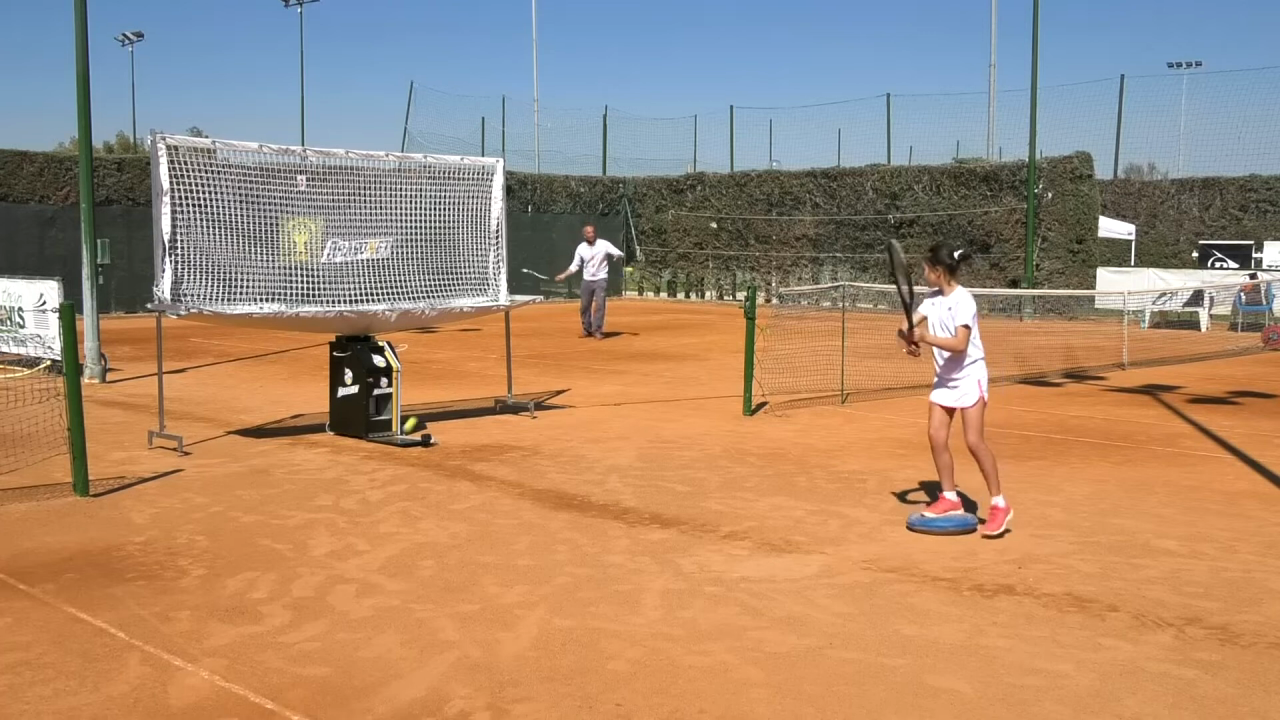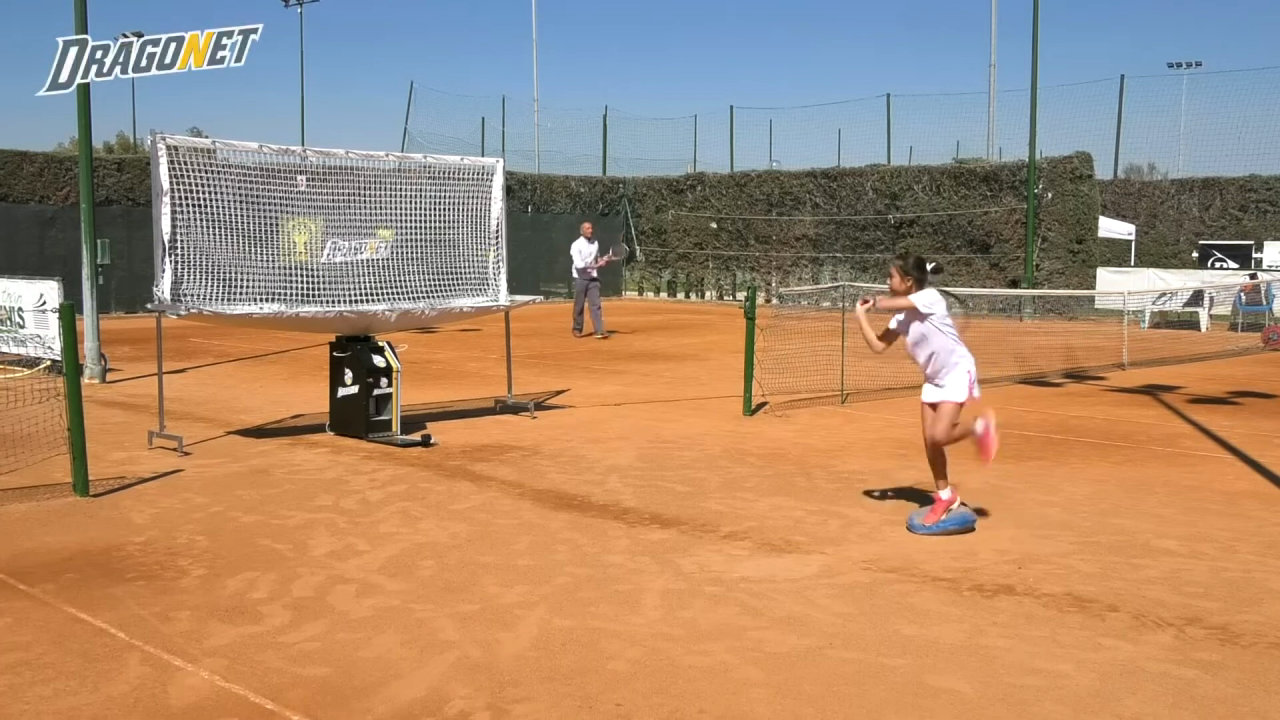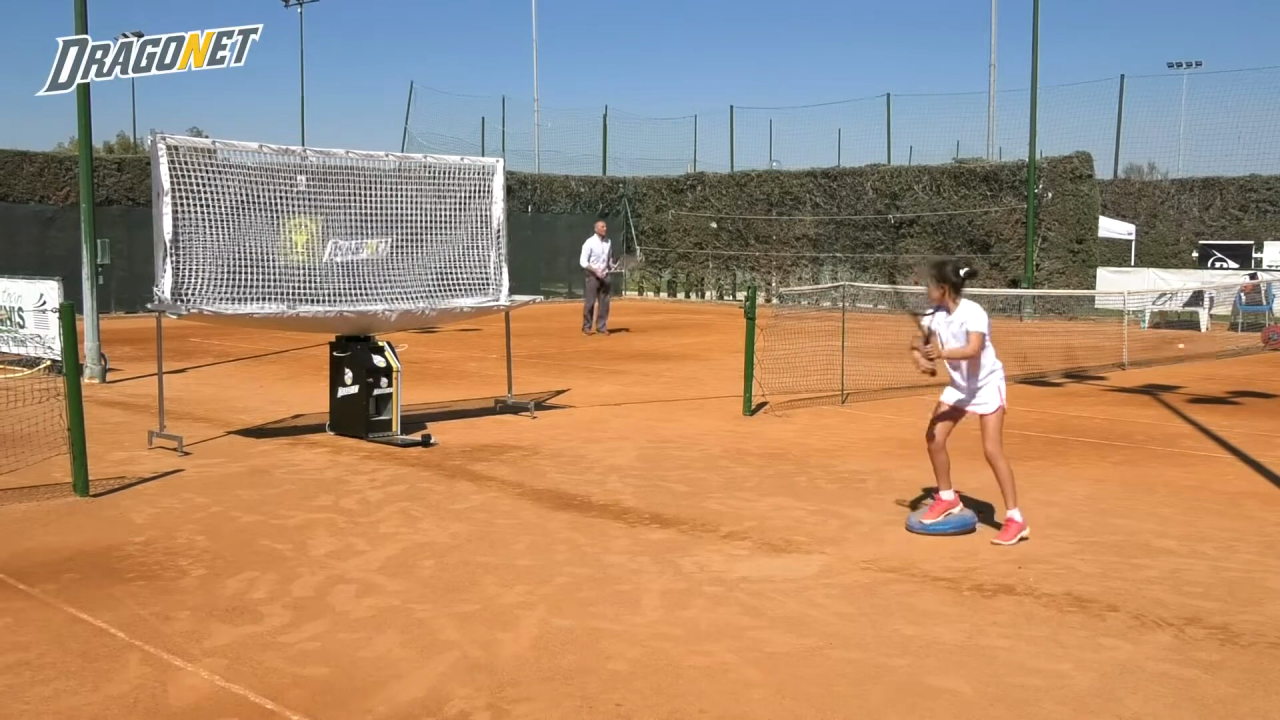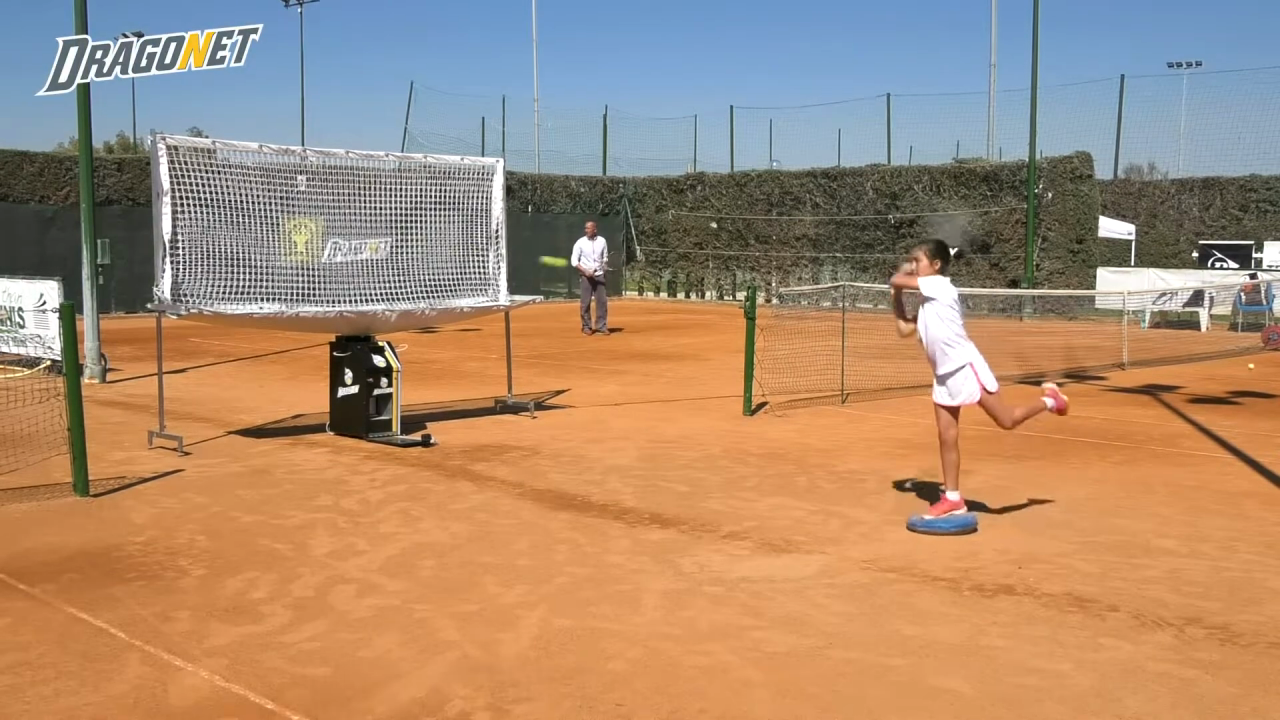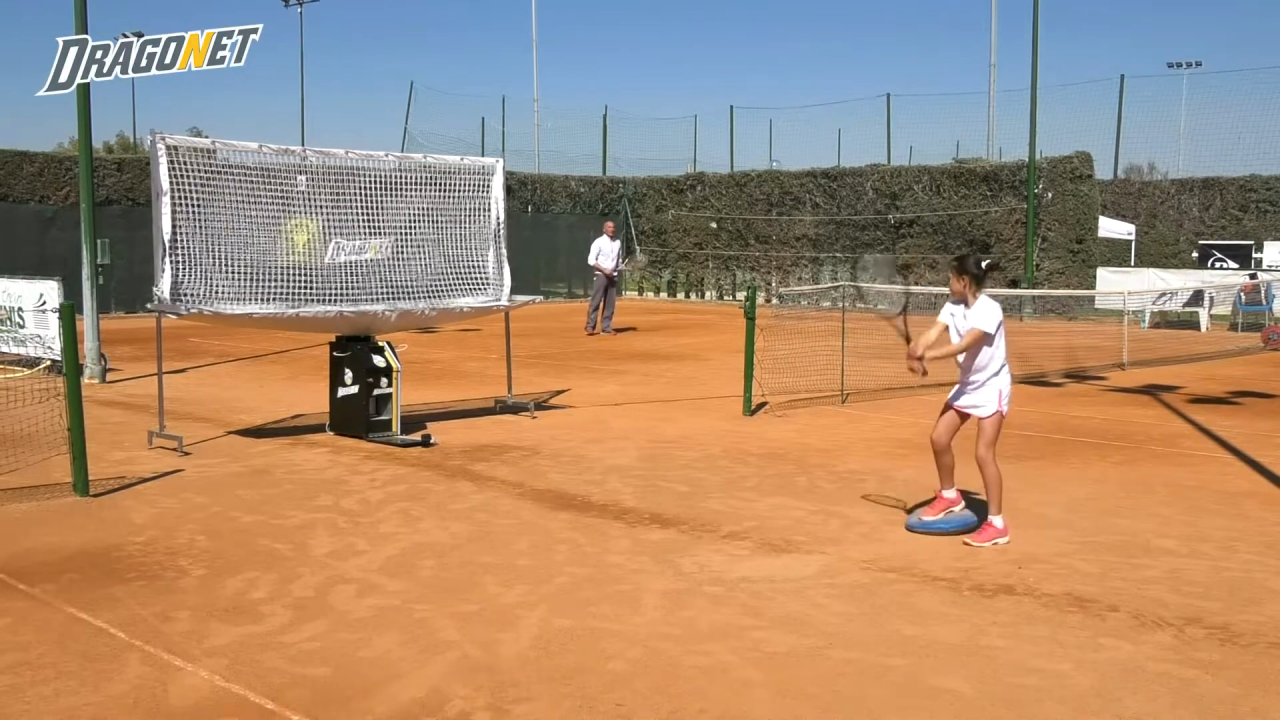
dt=1s
person 1, frame 1
left shoulder: (964, 301)
right shoulder: (932, 298)
left elbow: (959, 345)
right elbow: (912, 325)
left wrist: (925, 338)
right wrist: (907, 338)
left hip: (968, 376)
right hip: (944, 379)
left knee: (974, 442)
right knee: (936, 438)
left ankle: (999, 505)
right ankle: (950, 498)
person 1, frame 2
left shoulder: (930, 298)
right shoulder: (902, 315)
left elbow: (885, 303)
right elbow: (877, 346)
left wrist: (874, 302)
right wrist: (861, 315)
left hip: (958, 373)
right hip: (935, 379)
left knee: (938, 436)
right knee: (931, 436)
left ankle: (981, 427)
right ankle: (945, 496)
person 1, frame 3
left shoulder: (973, 312)
right shoulder: (935, 314)
left elbow: (973, 349)
right elbow: (920, 340)
left wrist: (941, 350)
right wrist: (921, 357)
left hip: (987, 385)
right hip: (958, 386)
left knee: (992, 450)
right knee: (933, 437)
left ankle: (1015, 519)
right ankle: (947, 499)
person 1, frame 4
left shoulder: (940, 284)
right shoulder: (924, 300)
left elbow: (897, 280)
right elbow: (904, 330)
left wrist: (901, 278)
right wrist: (897, 294)
left hip: (966, 368)
right hip: (943, 375)
left knee: (1007, 419)
right knee: (946, 437)
left ankle: (1048, 399)
right ankle: (952, 499)
person 1, frame 5
left shoulder: (989, 309)
right shoulder: (953, 307)
left elbow: (962, 345)
right elbow: (934, 332)
left wrist: (927, 356)
right wrist: (917, 350)
left hip: (992, 388)
right hip: (966, 386)
left knee: (984, 454)
right knee: (940, 438)
left ankle: (997, 525)
right ankle: (949, 497)
